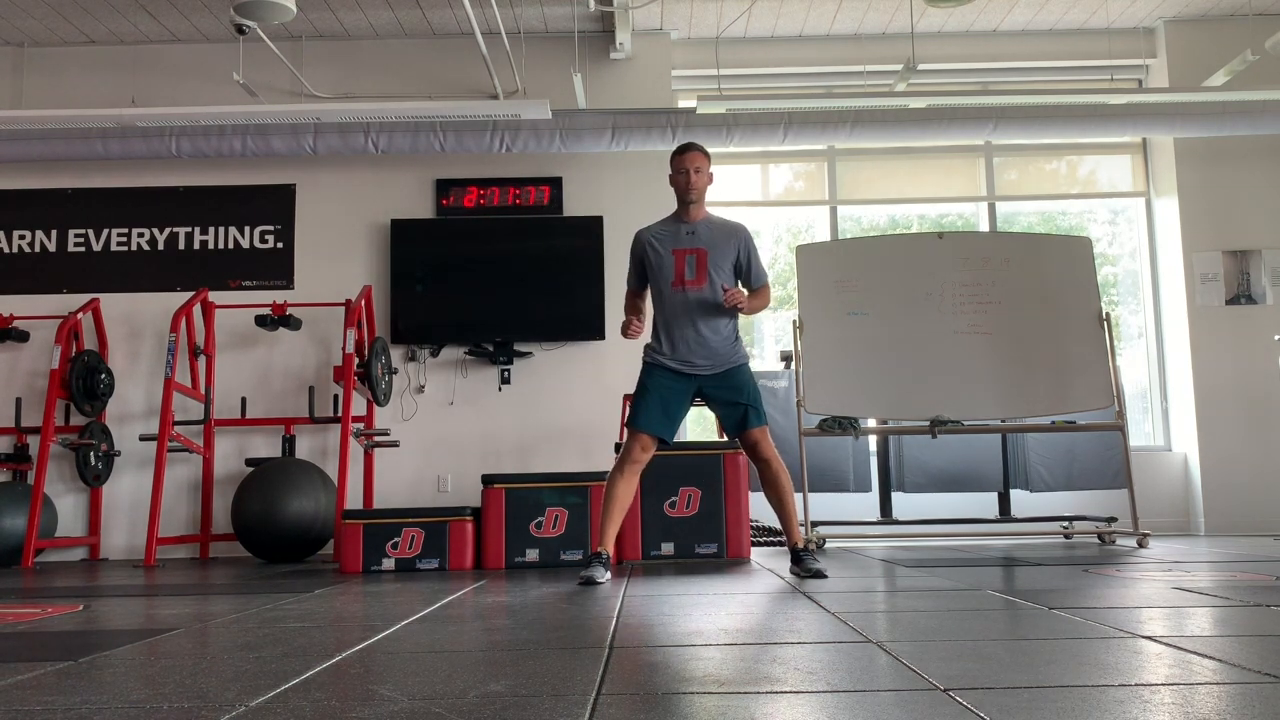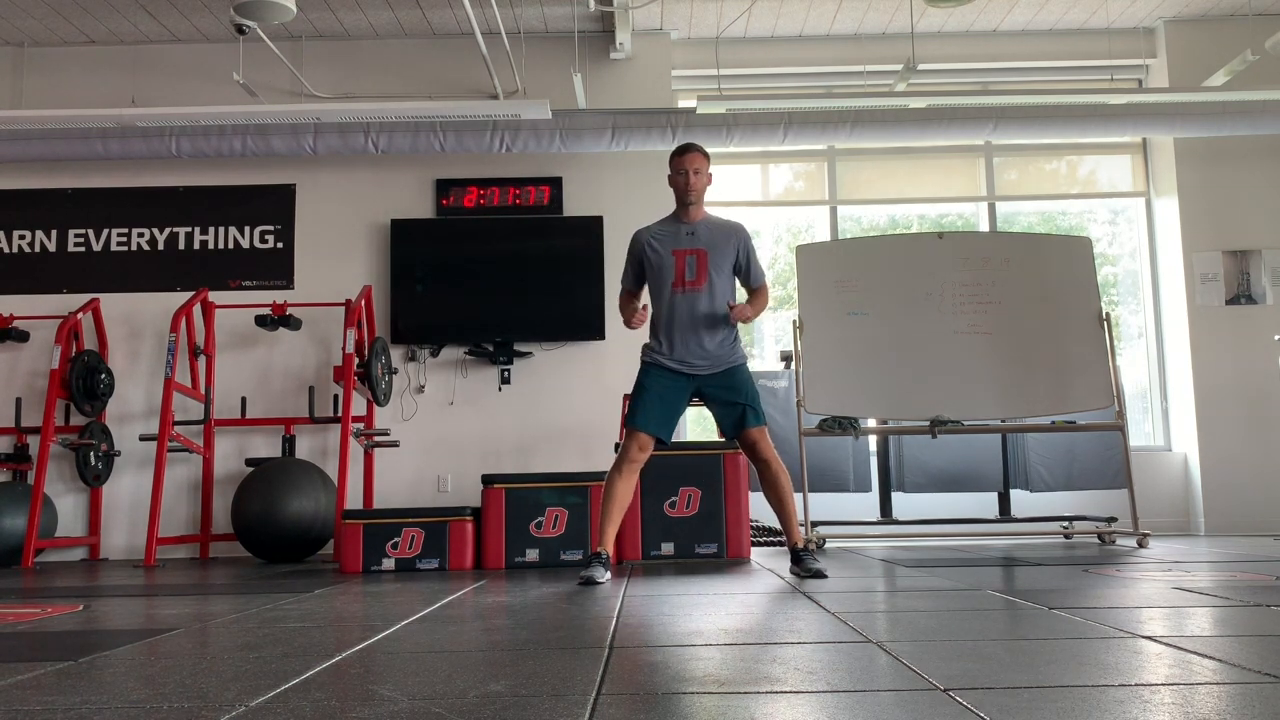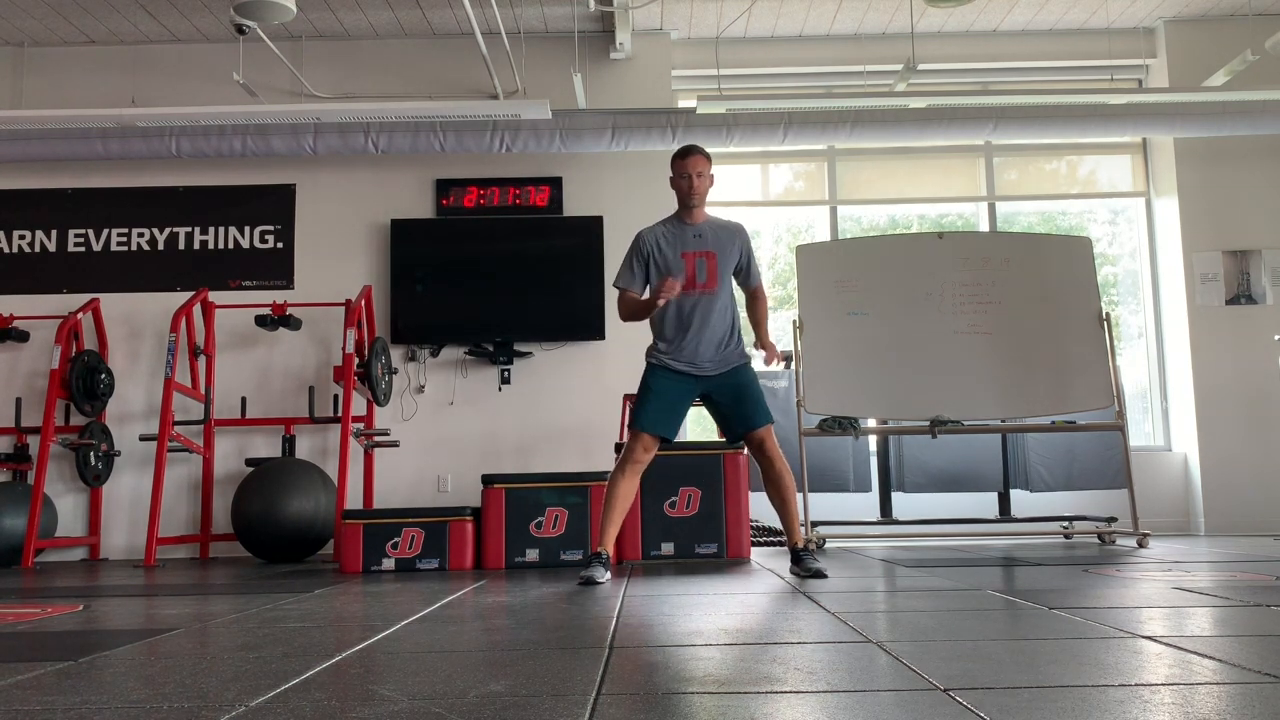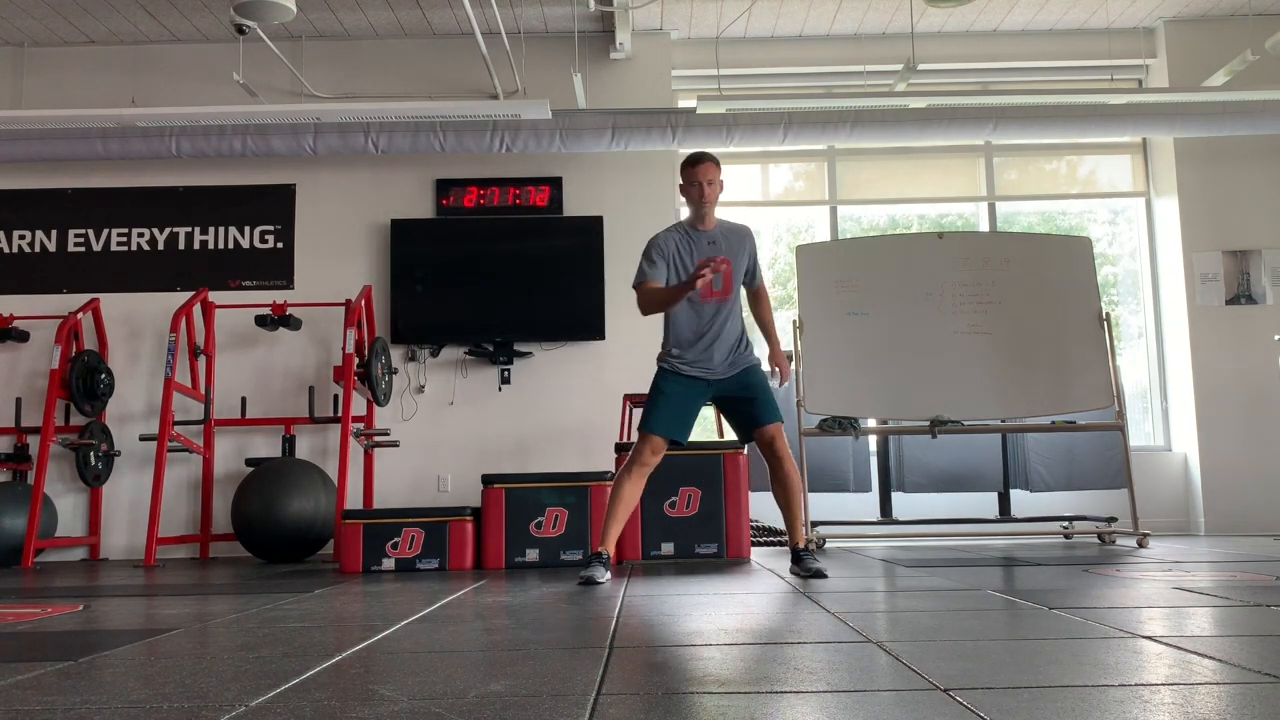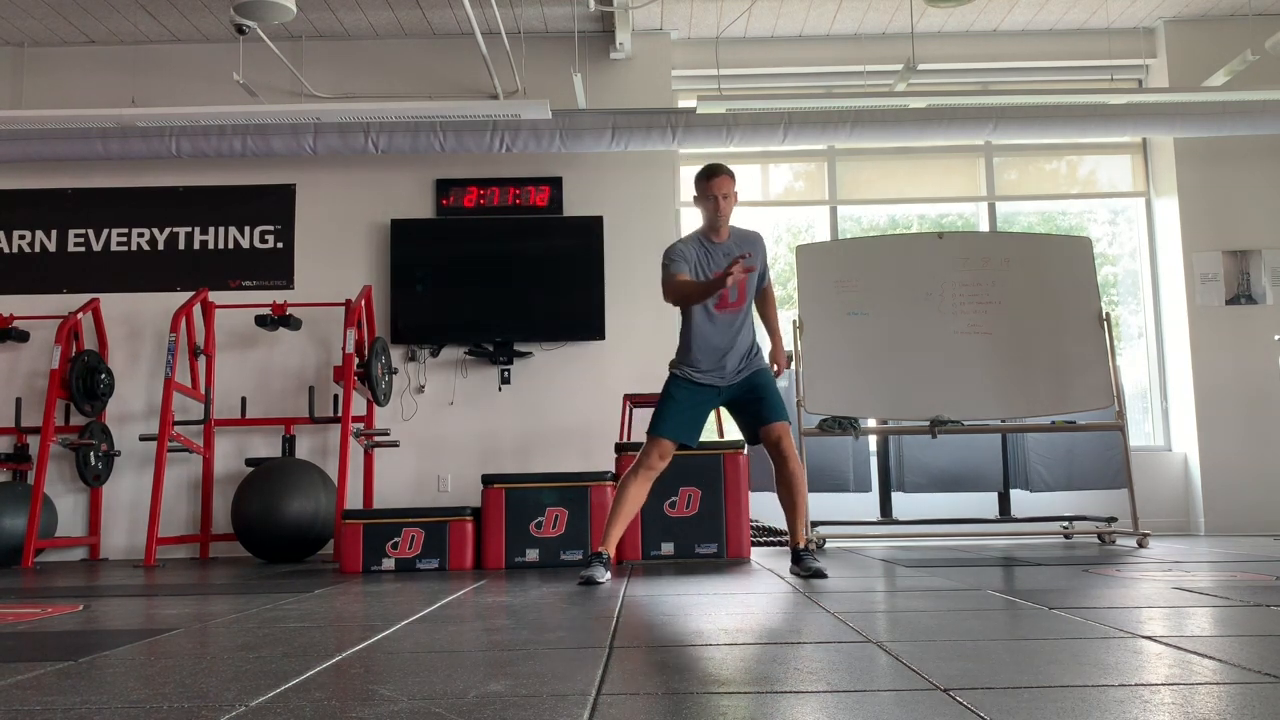
dt=0.2s
person 1, frame 1
left shoulder: (735, 235)
right shoulder: (647, 239)
left elbow: (764, 292)
right elbow: (635, 294)
left wrist: (746, 303)
right wrist: (633, 320)
left hip: (726, 363)
right hip: (665, 365)
left knee: (762, 448)
right knee: (634, 453)
left ankle: (798, 549)
right ankle: (602, 555)
person 1, frame 2
left shoulder: (733, 234)
right shoulder: (646, 239)
left elbow: (760, 290)
right elbow: (628, 295)
left wrist: (750, 311)
right wrist: (631, 314)
left hip: (725, 363)
right hip: (664, 365)
left knee: (761, 449)
right knee: (632, 453)
left ankle: (799, 549)
right ankle: (601, 555)
person 1, frame 3
left shoulder: (734, 234)
right shoulder: (649, 239)
left elbow: (755, 291)
right elbow: (626, 307)
left wrist: (763, 335)
right wrist: (654, 301)
left hip: (729, 363)
right hip: (669, 366)
left knee: (767, 447)
right knee: (635, 453)
left ankle: (799, 550)
right ankle: (602, 556)
person 1, frame 4
left shoulder: (741, 236)
right shoulder: (664, 243)
left elbow: (757, 291)
right elbow: (645, 303)
left wrist: (774, 346)
right wrist: (690, 284)
left hip: (738, 365)
right hip: (681, 369)
left knee: (777, 445)
right knee: (644, 456)
left ankle: (800, 549)
right ankle: (602, 556)
person 1, frame 5
left shoulder: (753, 242)
right shoulder: (681, 251)
right elbow: (675, 293)
left wrist: (776, 342)
right wrist: (719, 281)
left hip: (748, 369)
right hip: (693, 375)
left knee: (783, 444)
right knee: (652, 459)
left ankle: (800, 550)
right ankle: (603, 555)
